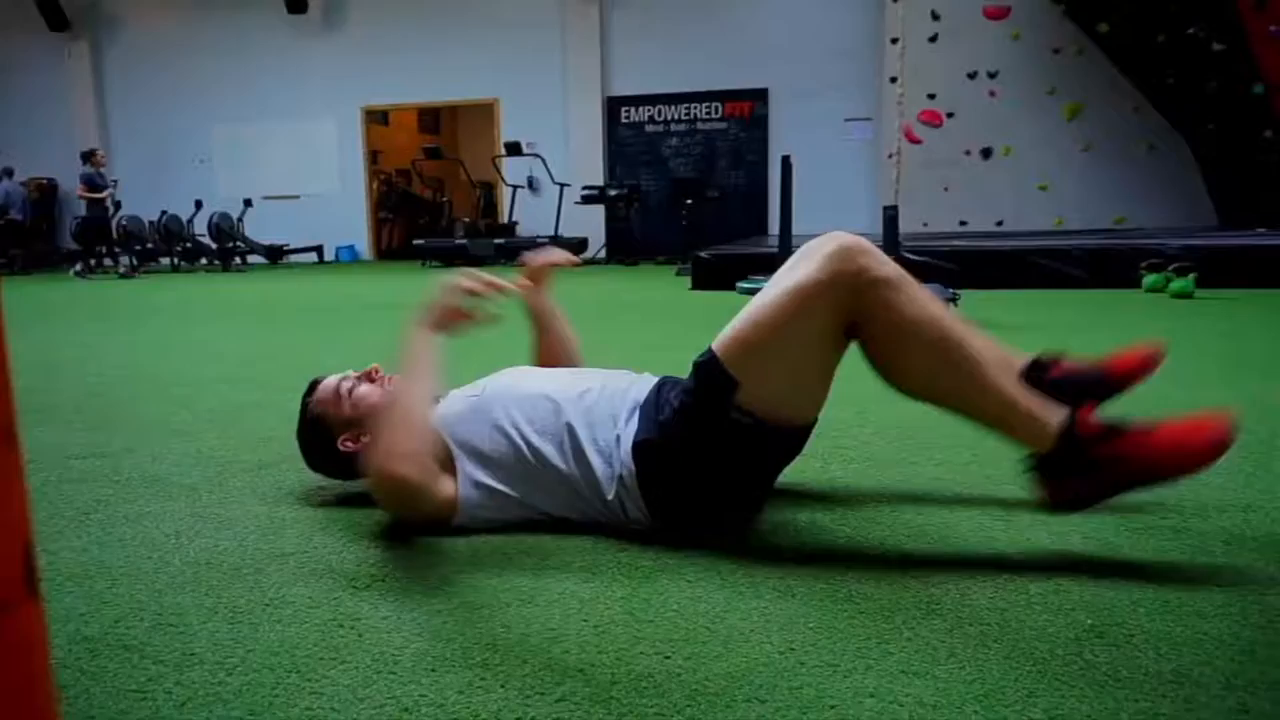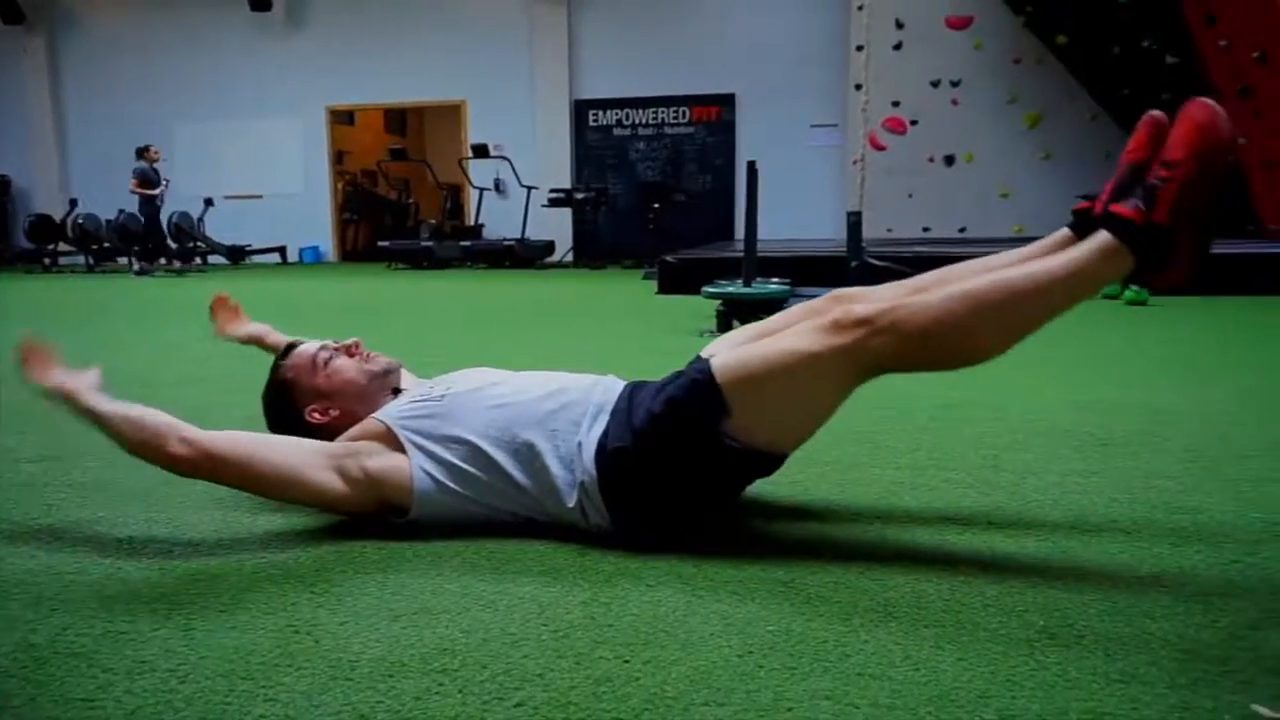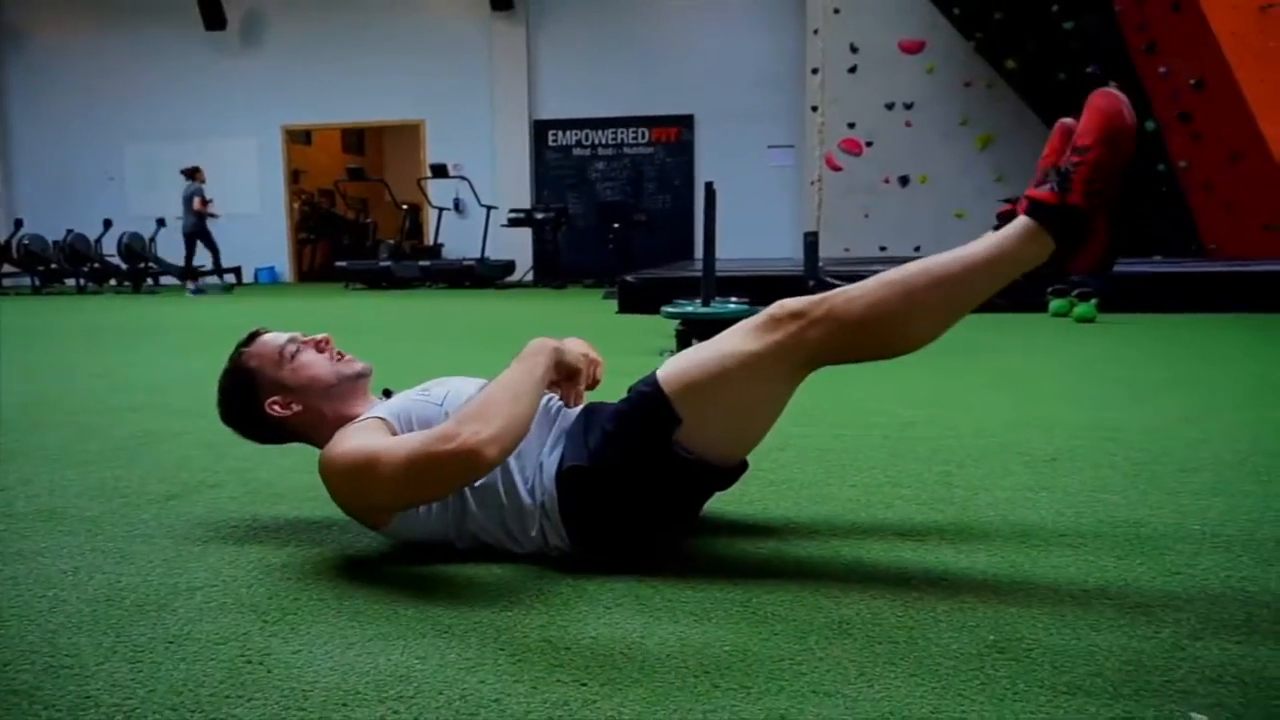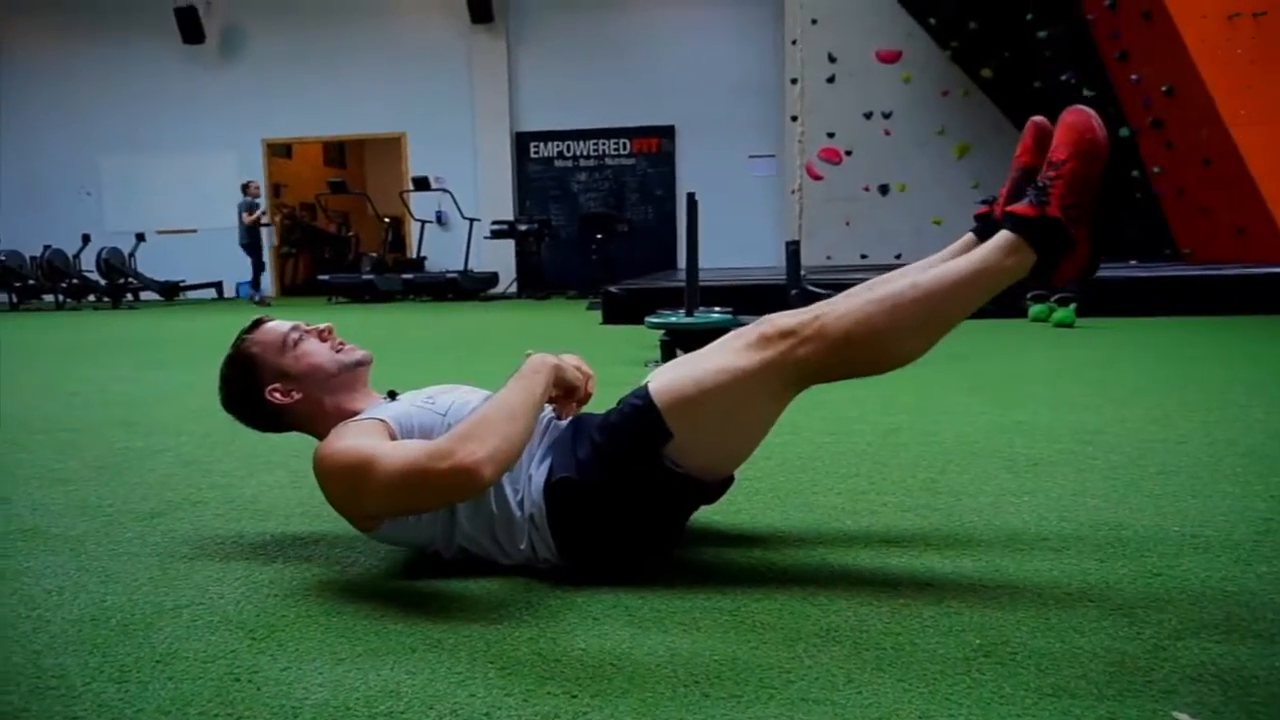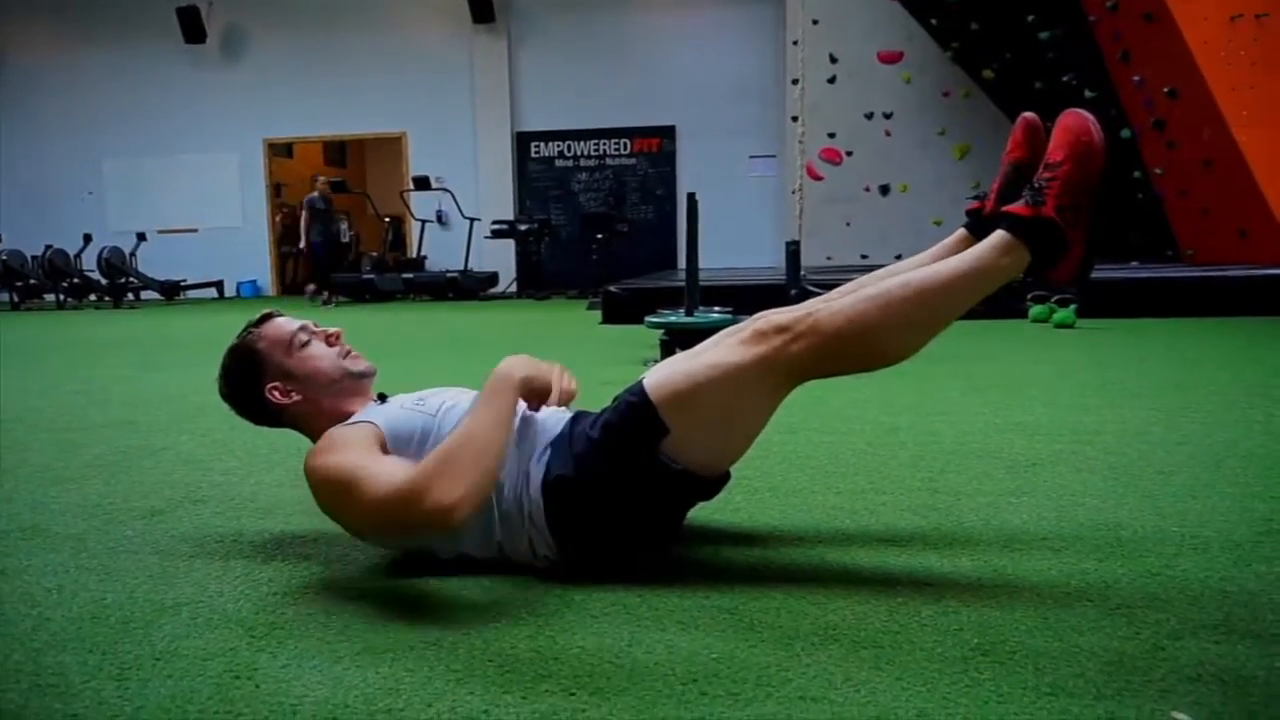
dt=1s
person 1, frame 1
left shoulder: (456, 417)
right shoulder: (422, 471)
left elbow: (564, 379)
right elbow: (394, 469)
left wrist: (537, 296)
right wrist: (425, 332)
left hip: (679, 433)
right hip: (676, 460)
left knee: (845, 267)
right knee: (843, 263)
left ankle: (1041, 391)
right ankle: (1067, 448)
person 1, frame 2
left shoulder: (410, 411)
right shoulder: (356, 459)
left elbow: (340, 362)
right elbow: (180, 442)
left wrist: (253, 331)
right wrist: (81, 390)
left hip: (639, 430)
right hip: (639, 463)
left knee: (855, 306)
right knee: (859, 328)
left ankle: (1100, 233)
right ankle: (1124, 241)
person 1, frame 3
left shoulder: (395, 416)
right shoulder: (352, 459)
right elbow: (474, 448)
left wrist: (555, 370)
right wrist: (538, 353)
left hip: (609, 460)
right hip: (602, 488)
left knee: (803, 321)
right knee: (799, 325)
left ankle: (1030, 227)
right ankle: (1048, 229)
person 1, frame 4
left shoulder: (398, 414)
right shoulder: (346, 455)
right elbow: (469, 466)
left wrist: (556, 382)
right wrist: (537, 369)
left hip: (597, 467)
right hip: (590, 499)
left knee: (784, 331)
right knee: (792, 343)
left ankle: (996, 236)
right ankle: (1028, 242)
person 1, frame 5
left shoulder: (392, 417)
right shoulder: (338, 458)
right elbow: (448, 500)
left wrist: (541, 378)
right wrist: (505, 379)
left hip: (597, 462)
right hip: (588, 494)
left knee: (788, 327)
right knee: (786, 339)
left ankle: (988, 233)
right ankle: (1025, 241)
